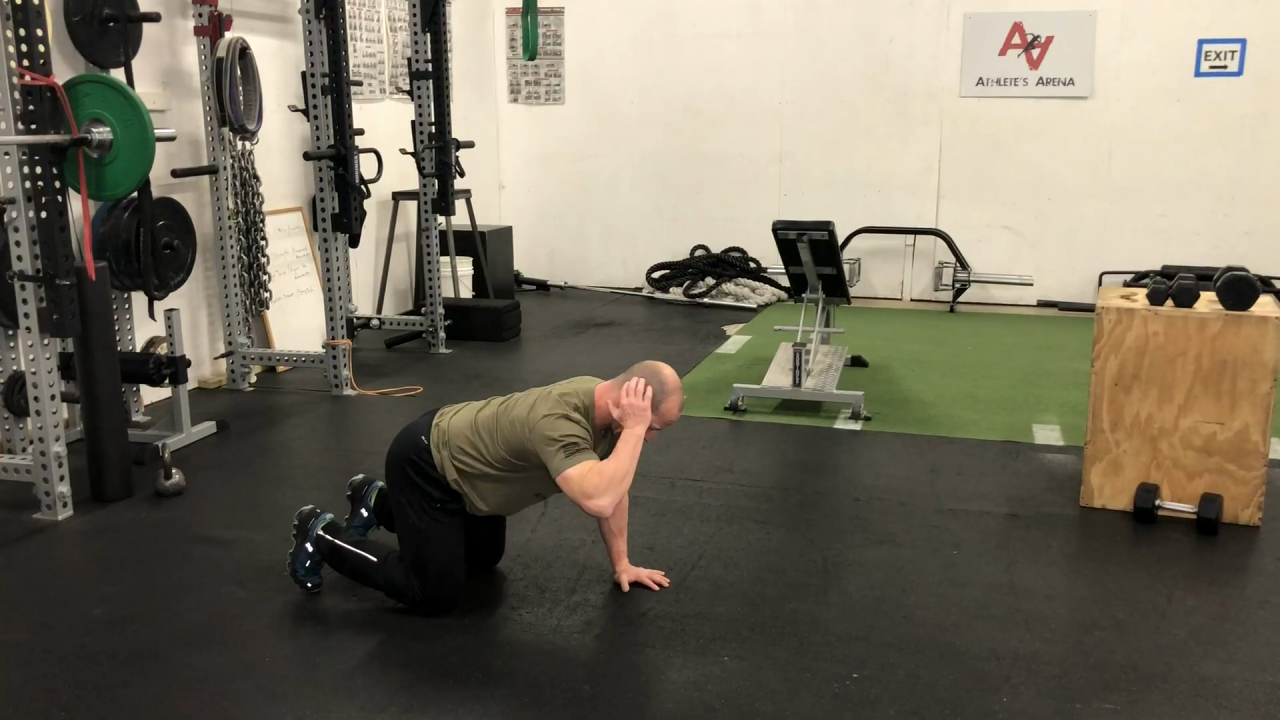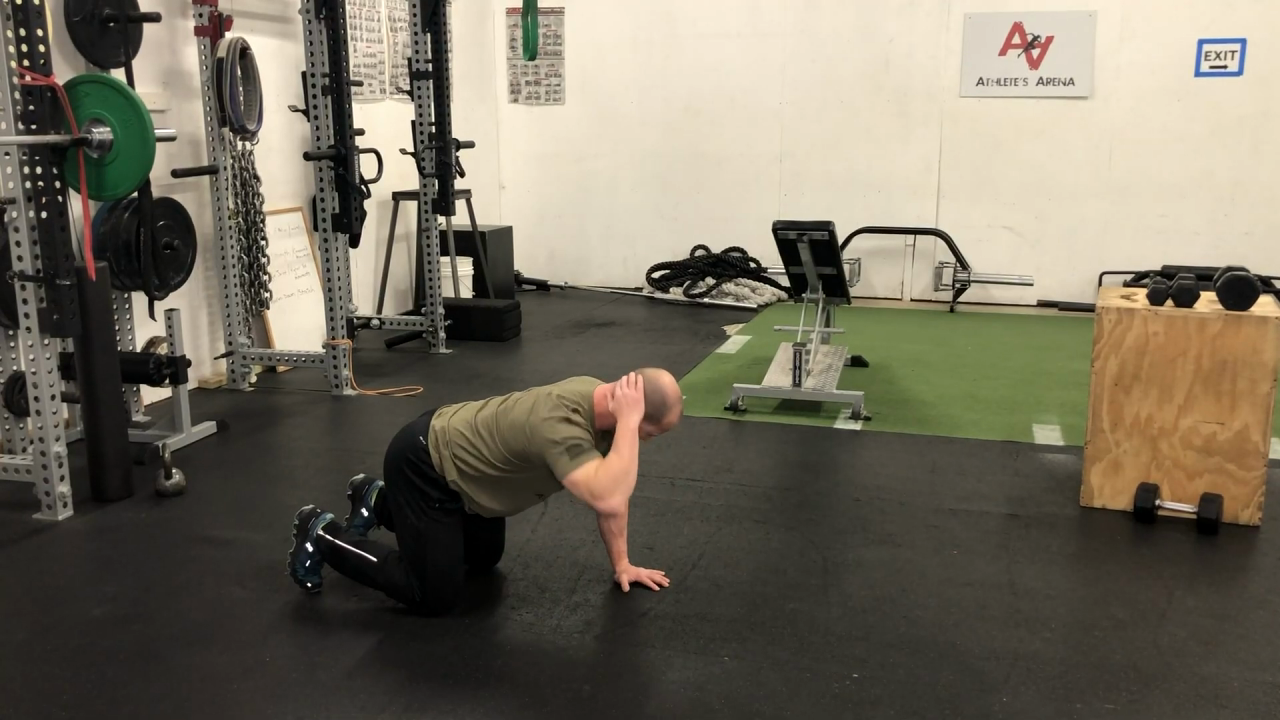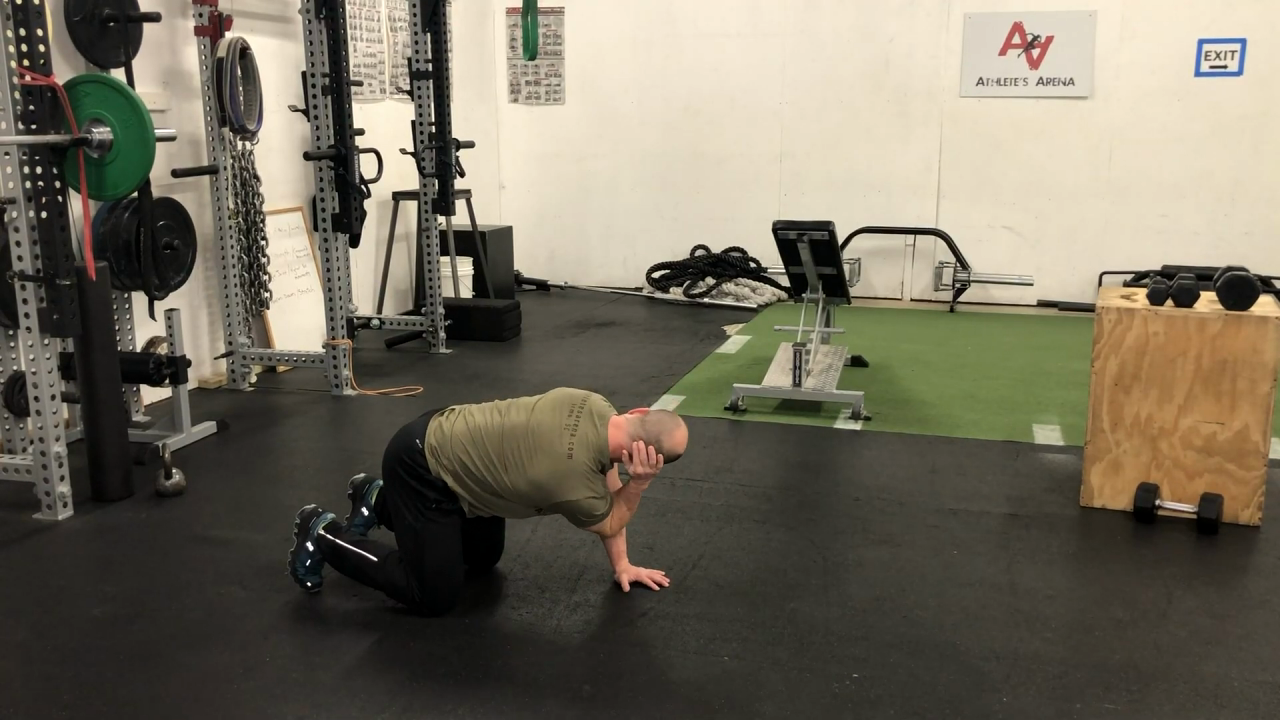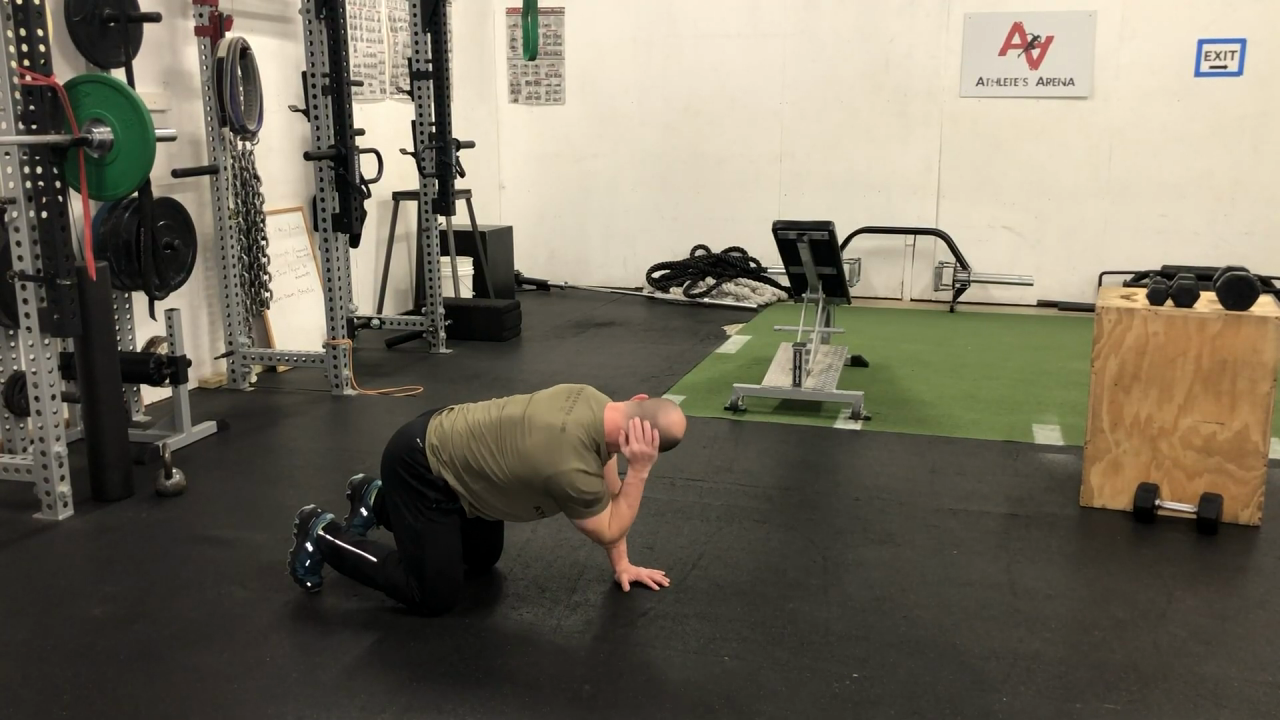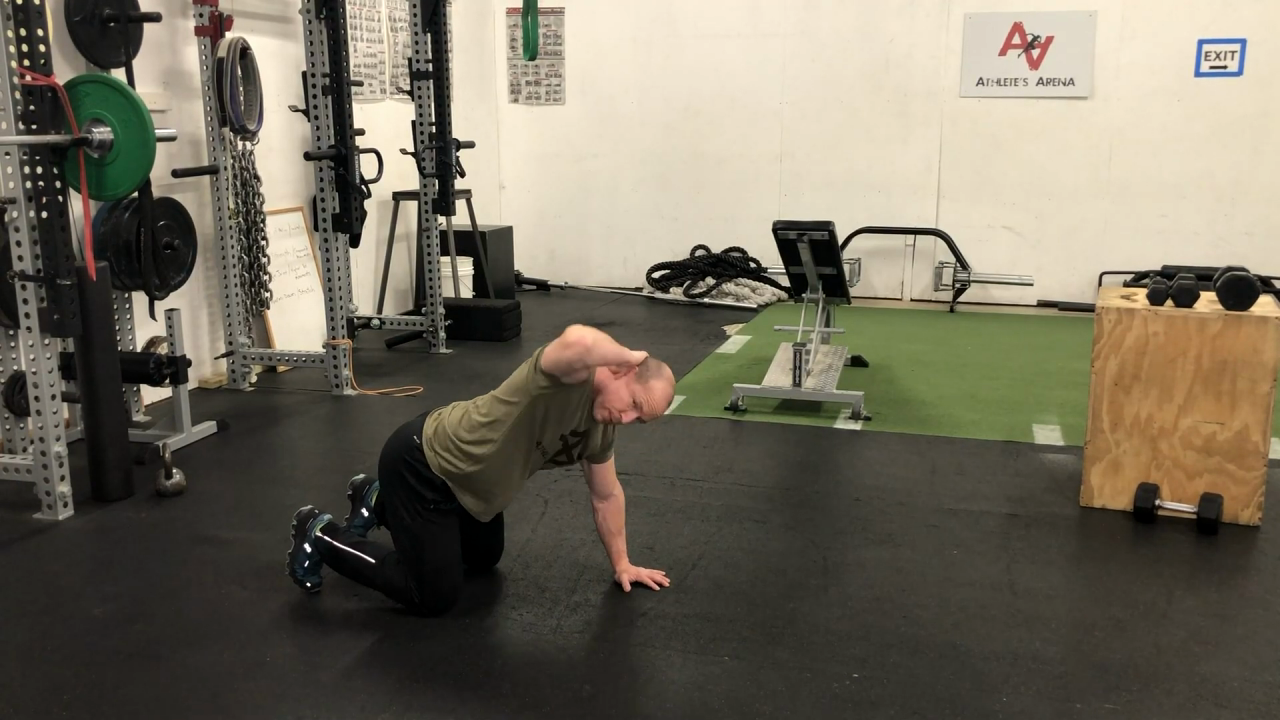
dt=1s
person 1, frame 1
left shoulder: (604, 405)
right shoulder: (561, 422)
left elbow: (611, 491)
right elbow: (599, 501)
left wrist: (621, 564)
right wrist: (634, 429)
left hip: (461, 454)
right hip: (425, 462)
left knee: (484, 559)
right knee: (434, 595)
left ankle: (378, 501)
right ankle: (324, 538)
person 1, frame 2
left shoulder: (599, 400)
right shoulder: (561, 424)
left elbow: (611, 488)
right elbow: (610, 501)
left wrist: (622, 564)
right wrist: (629, 422)
left hip: (455, 450)
right hip: (423, 463)
left knee: (484, 558)
right knee: (434, 596)
left ankle: (379, 501)
right ankle: (323, 537)
person 1, frame 3
left shoulder: (597, 408)
right shoulder: (574, 481)
left elbow: (609, 495)
right elbow: (609, 524)
left wrist: (621, 564)
right wrist: (640, 483)
left hip: (446, 436)
right hip: (420, 466)
left knee: (484, 558)
right knee: (434, 596)
left ankle: (377, 500)
right ankle: (324, 537)
person 1, frame 4
left shoulder: (596, 404)
right shoulder: (571, 461)
left elbow: (611, 490)
right elbow: (609, 534)
left wrist: (622, 565)
right wrist: (641, 470)
left hip: (449, 443)
right hip: (419, 464)
left knee: (483, 558)
right knee: (434, 595)
left ankle: (376, 500)
right ankle: (324, 536)
person 1, frame 5
left shoulder: (600, 427)
right shoulder: (566, 379)
left elbow: (606, 496)
right elbow: (577, 341)
left wrist: (622, 564)
right wrist: (628, 357)
left hip: (463, 475)
right hip: (419, 463)
left knee: (484, 558)
right knee: (434, 596)
left ankle: (377, 502)
right ankle: (323, 536)
